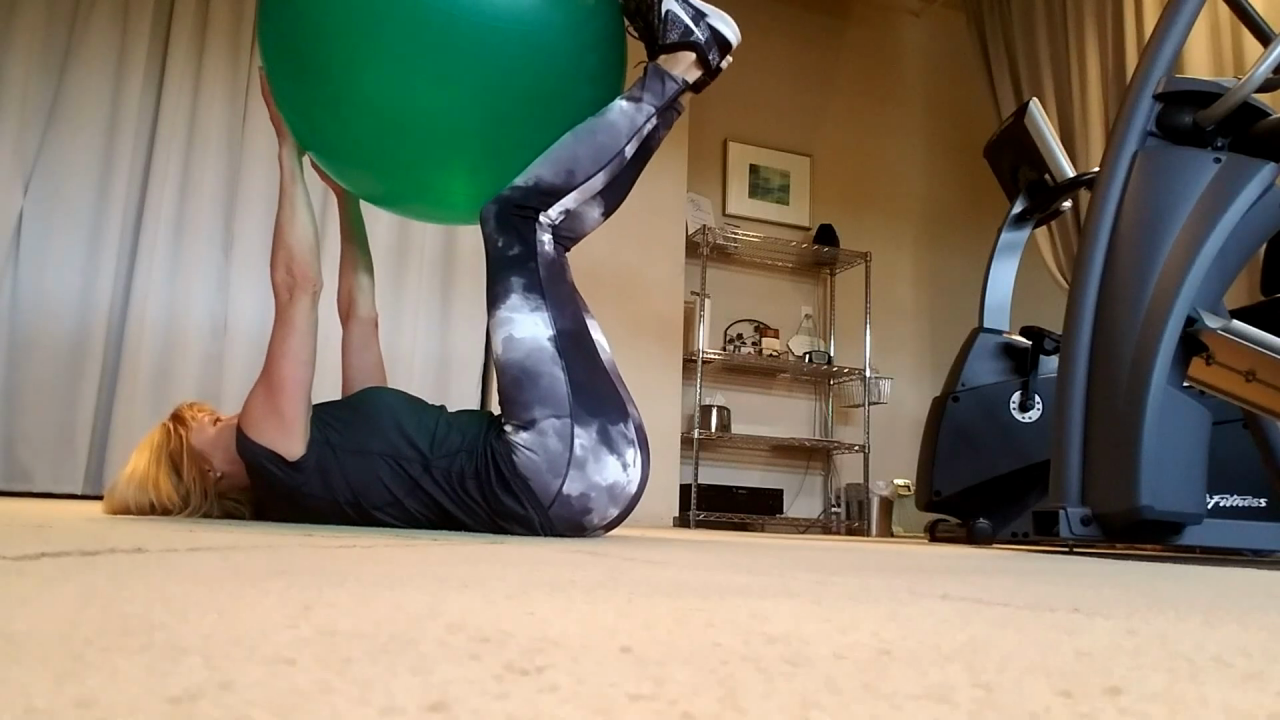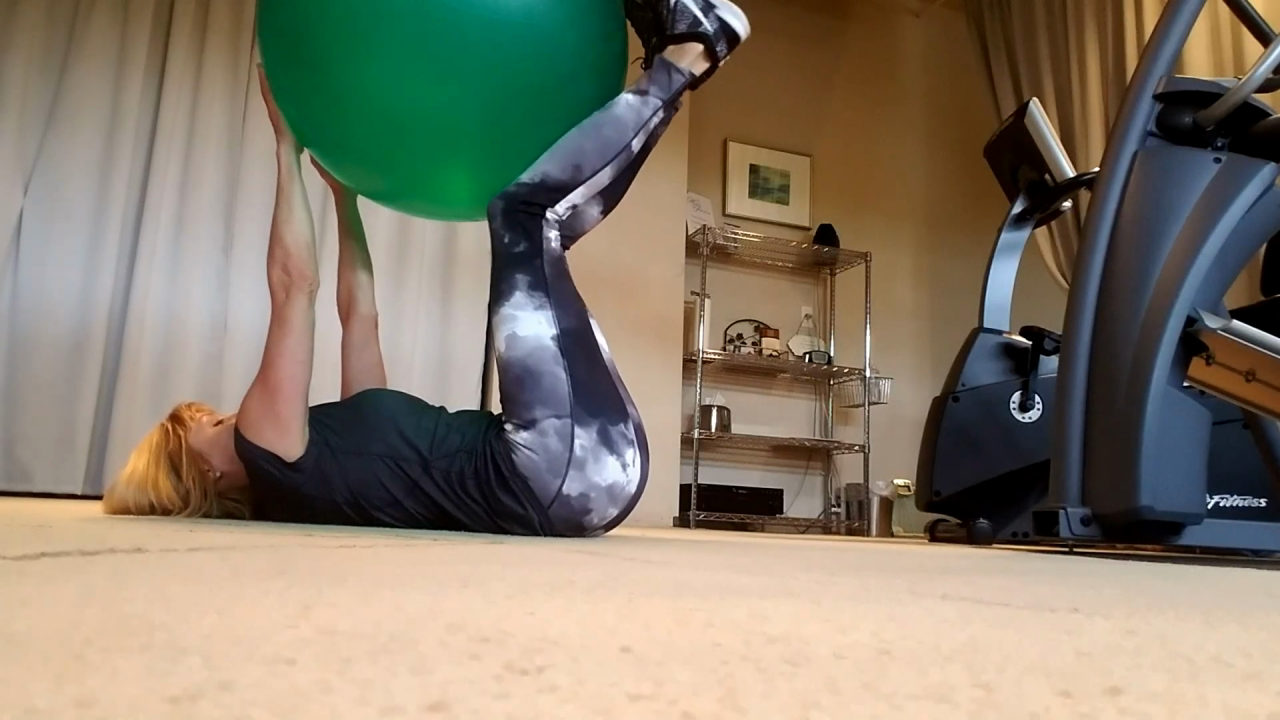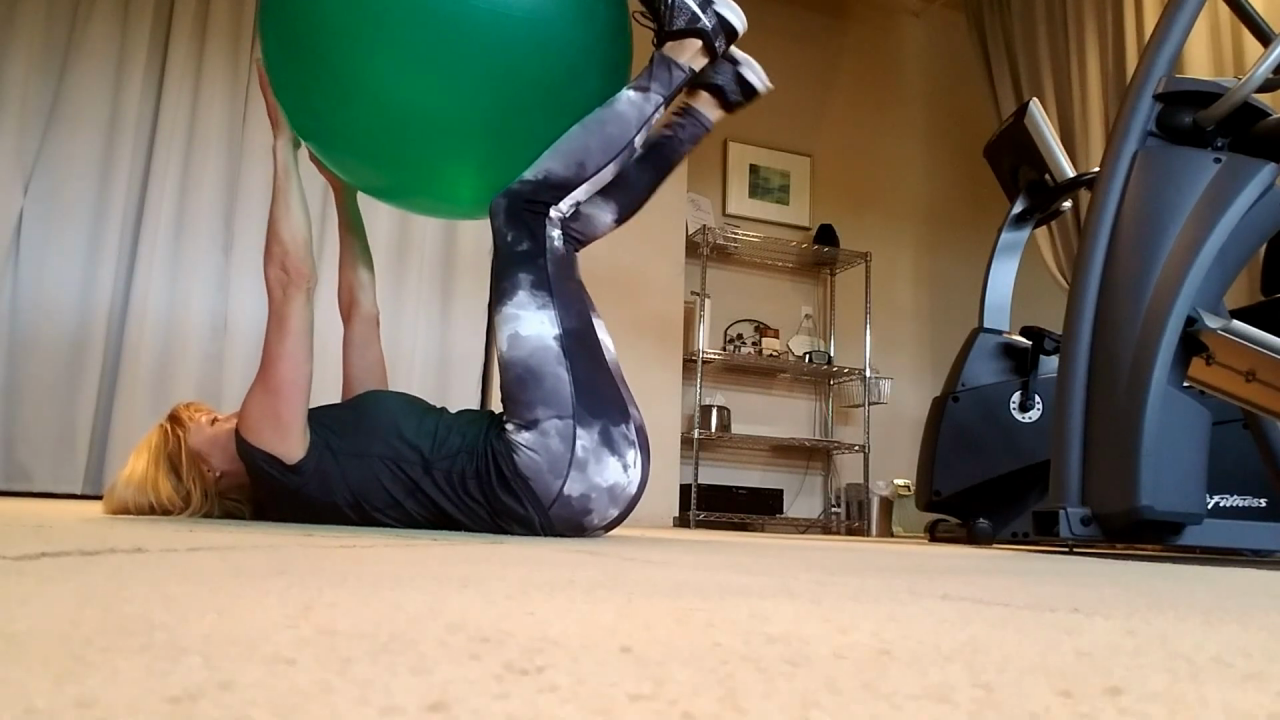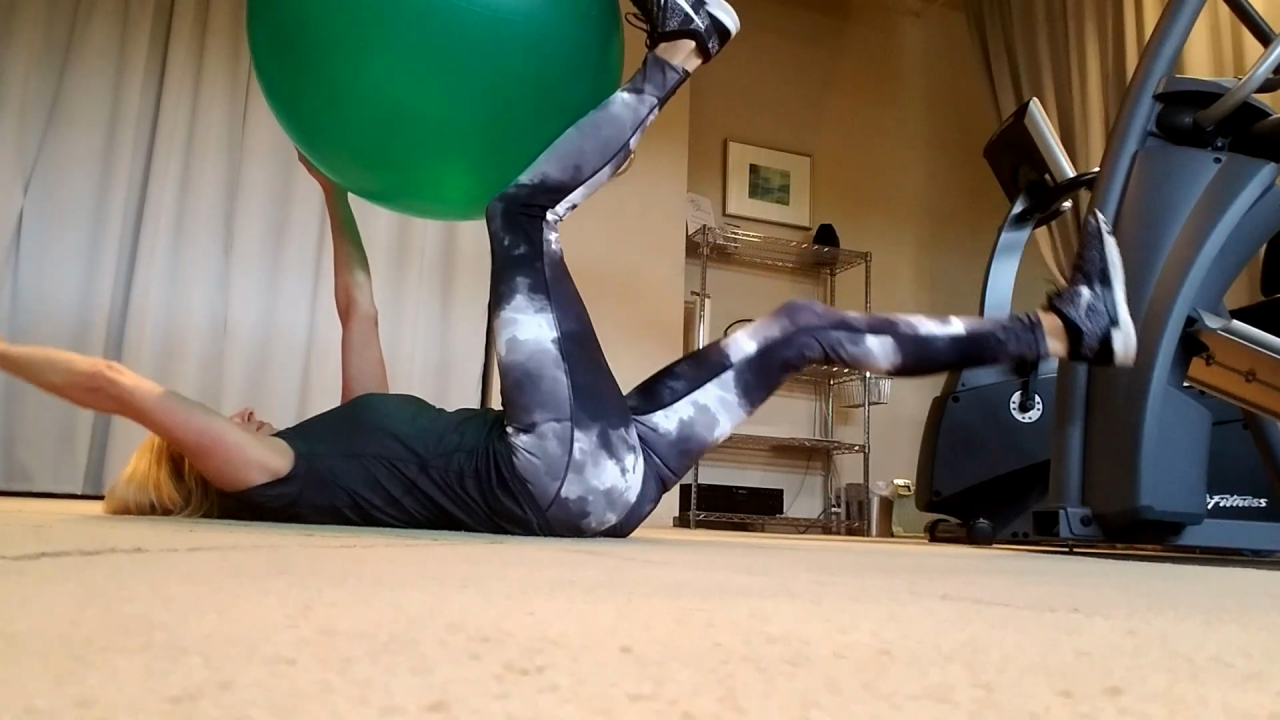
dt=1s
person 1, frame 1
left shoulder: (327, 440)
right shoulder: (270, 454)
left elbow: (359, 311)
right elbow: (297, 286)
left wrist: (346, 191)
right wrist: (288, 148)
left hip: (585, 466)
right hip: (566, 474)
left knee: (530, 231)
right knee: (517, 213)
left ankle: (673, 76)
right ankle: (676, 66)
person 1, frame 2
left shoulder: (323, 443)
right shoulder: (267, 452)
left elbow: (358, 311)
right elbow: (294, 284)
left wrist: (343, 190)
right wrist: (287, 145)
left hip: (587, 463)
right hip: (563, 474)
left knee: (537, 228)
right knee: (523, 206)
left ankle: (670, 74)
right ankle: (684, 56)
person 1, frame 3
left shoulder: (322, 442)
right shoulder: (272, 456)
left elbow: (360, 311)
right elbow: (291, 283)
left wrist: (344, 189)
right wrist: (283, 139)
left hip: (589, 464)
right hip: (569, 472)
left knee: (545, 235)
right knee: (525, 209)
left ankle: (706, 96)
person 1, frame 4
left shoulder: (333, 437)
right shoulder: (269, 474)
left elbow: (359, 310)
right elbow: (131, 388)
left wrist: (335, 194)
left hip: (596, 471)
right hip: (562, 475)
left knee: (797, 327)
right knee: (519, 211)
left ankle: (1059, 326)
